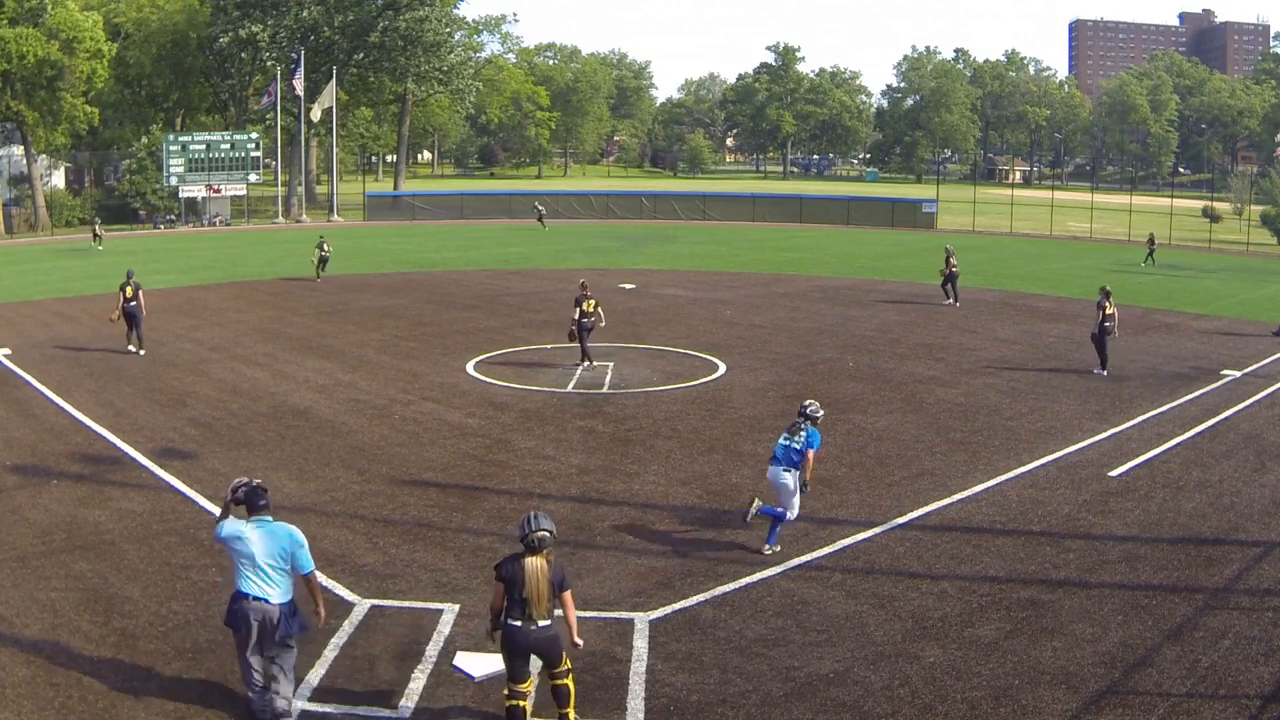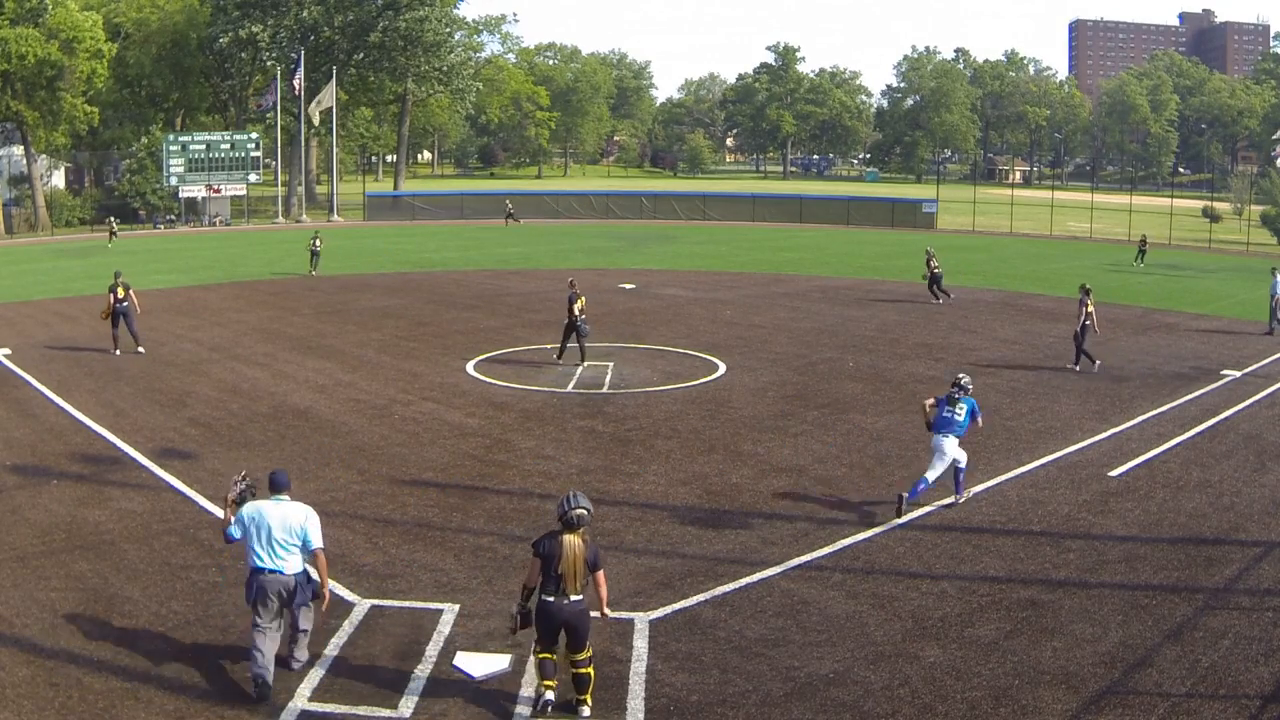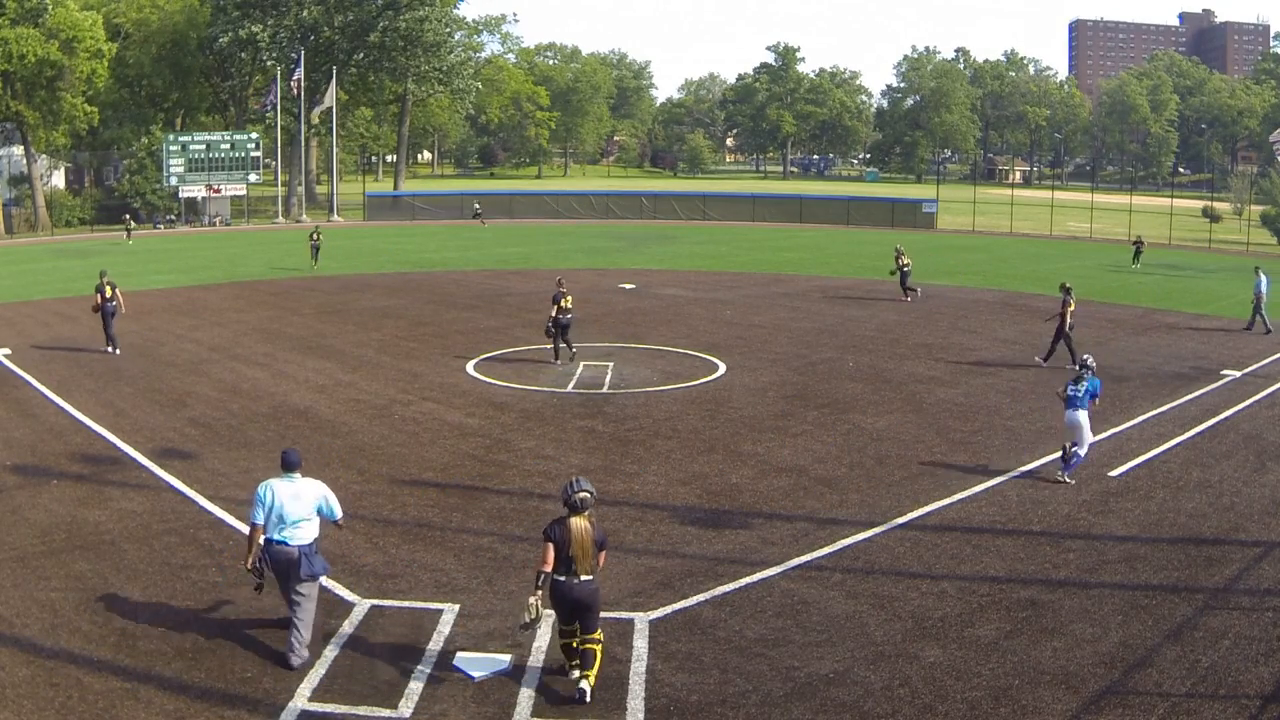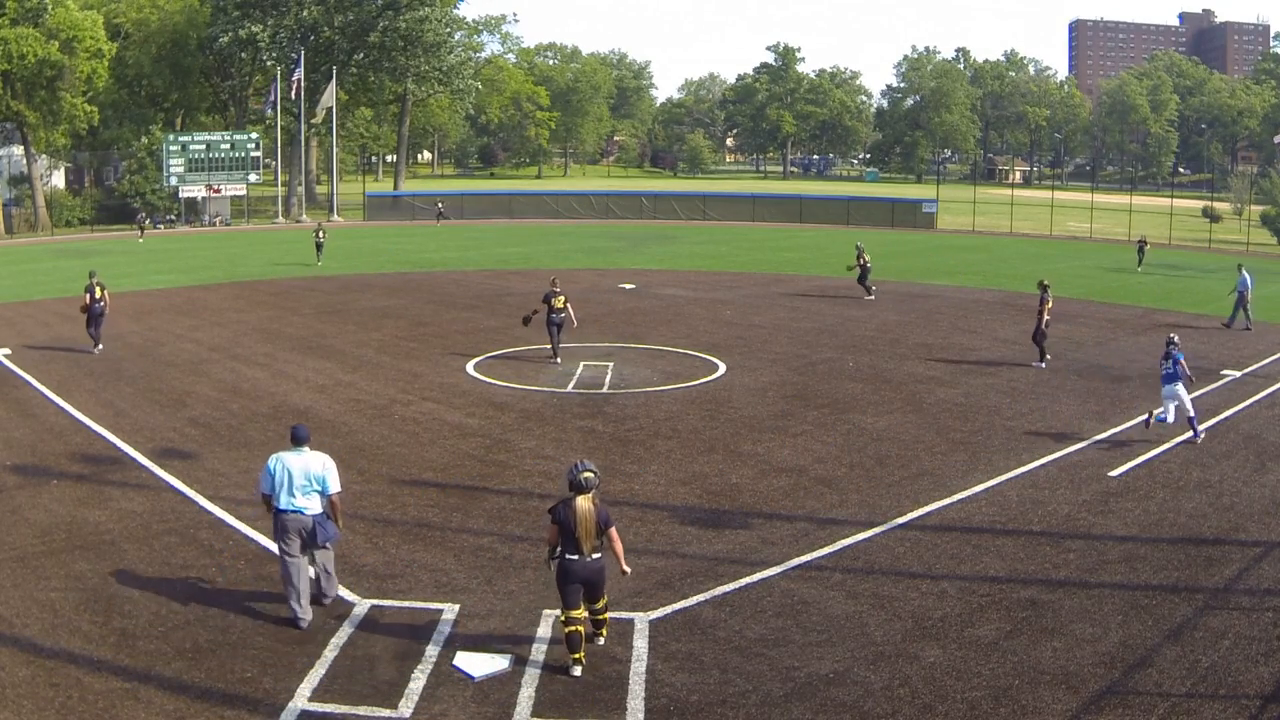
dt=0.4s
person 1, frame 1
left shoulder: (235, 531)
right shoulder: (289, 533)
left elbow: (219, 528)
right elbow: (308, 575)
left wrist: (228, 503)
right wrist: (319, 605)
left hip: (247, 607)
right hip: (280, 609)
left knee: (251, 658)
right knee: (281, 659)
person 1, frame 2
left shoulder: (251, 510)
right shoulder: (305, 512)
left elbow: (229, 536)
right elbow: (317, 552)
left wrist: (229, 508)
right wrist: (325, 585)
left hip: (263, 580)
right hip: (293, 579)
left knee: (264, 628)
right knee: (301, 620)
left ankle: (261, 672)
right ankle: (297, 657)
person 1, frame 3
left shoulder: (266, 488)
right shoulder: (317, 488)
left elbow: (257, 526)
right elbow: (338, 520)
left wrist: (250, 555)
right wrist: (340, 523)
left hip: (275, 550)
right hip: (303, 552)
left knee: (288, 591)
right knee: (304, 601)
right ankle: (296, 652)
person 1, frame 4
left shoulder: (275, 460)
right shoulder: (323, 461)
left elbow: (266, 495)
right elbow: (333, 497)
left wrist: (272, 509)
right wrist: (338, 519)
left hip: (286, 520)
right hip: (314, 519)
left knee: (293, 567)
right knee: (323, 558)
left ankle: (301, 615)
right ankle: (327, 595)
person 2, frame 1
left shoulder: (508, 565)
right shoulder: (557, 569)
left elbow: (497, 603)
right elbow: (568, 606)
left wrist: (494, 624)
right wrist: (574, 636)
left hip: (514, 633)
right hip: (545, 634)
left knee: (517, 685)
right knee: (560, 672)
person 2, frame 2
left shoulder: (546, 542)
right shoulder: (590, 548)
left elbow: (532, 578)
right elbow: (600, 584)
left wrist: (523, 602)
right wrist: (604, 607)
left hip: (547, 608)
right hip: (577, 609)
left knee: (545, 649)
right knee: (580, 656)
left ankle: (548, 691)
person 2, frame 3
left shoulder: (555, 528)
right shoulder: (597, 530)
left elbow: (547, 564)
right elbow: (600, 562)
left wrist: (537, 593)
left hip: (561, 588)
right hip: (588, 589)
left knee: (567, 628)
right knee: (590, 636)
left ankle: (573, 666)
right ankle: (585, 681)
person 2, frame 4
left shoulder: (561, 509)
right shoulder: (601, 510)
left elbow: (553, 539)
right elbow: (614, 540)
left wrist: (552, 555)
right wrist: (622, 564)
left hip: (569, 566)
right hip: (595, 565)
left knee: (572, 614)
right knee: (596, 603)
left ankle: (576, 662)
right ankle: (600, 634)
